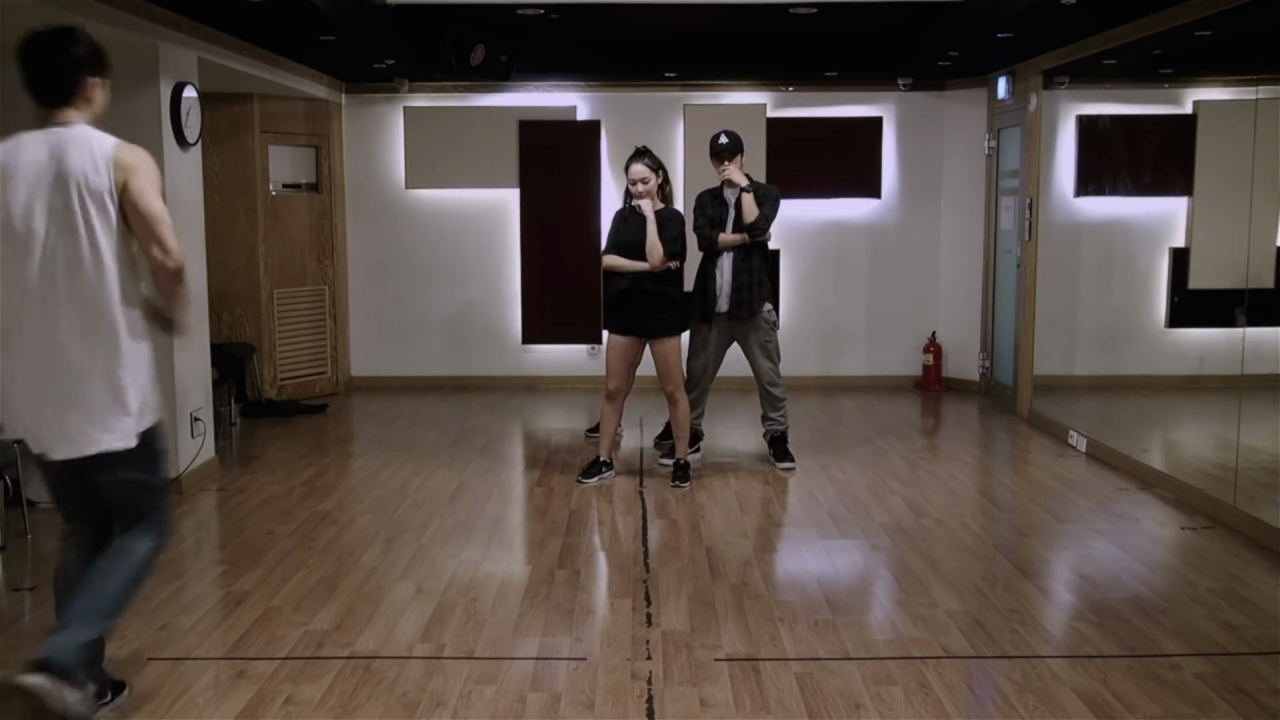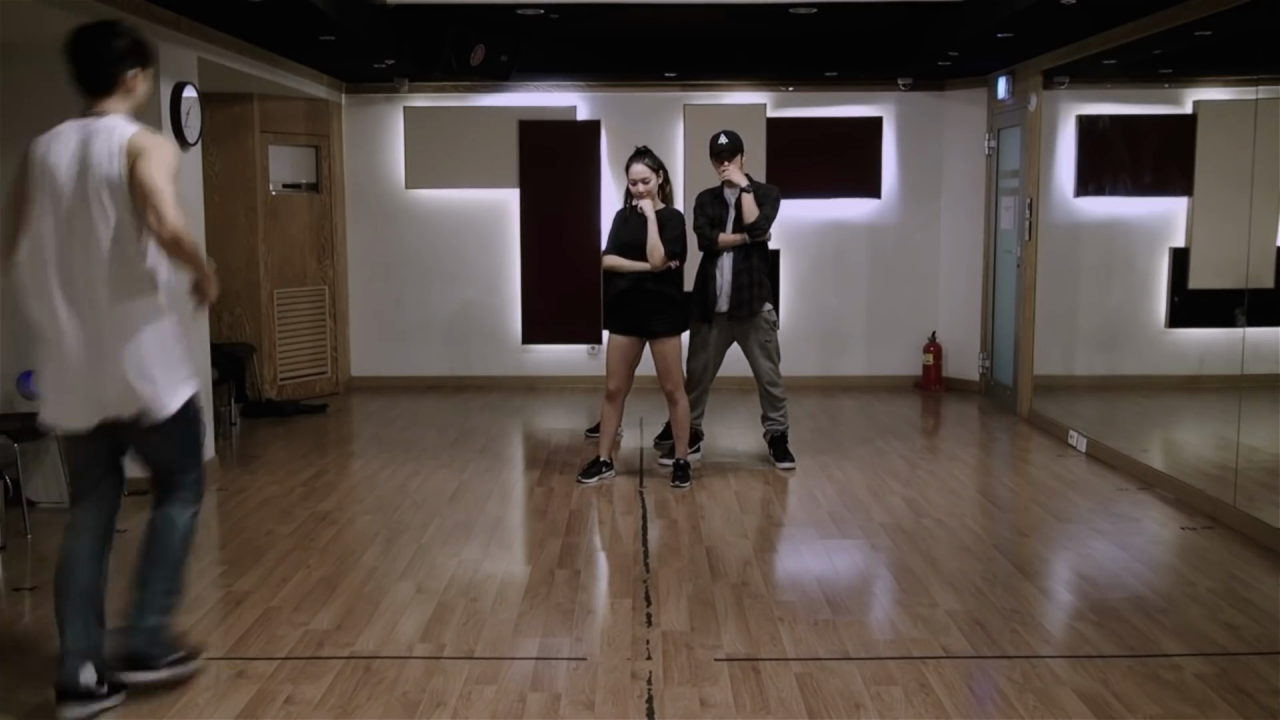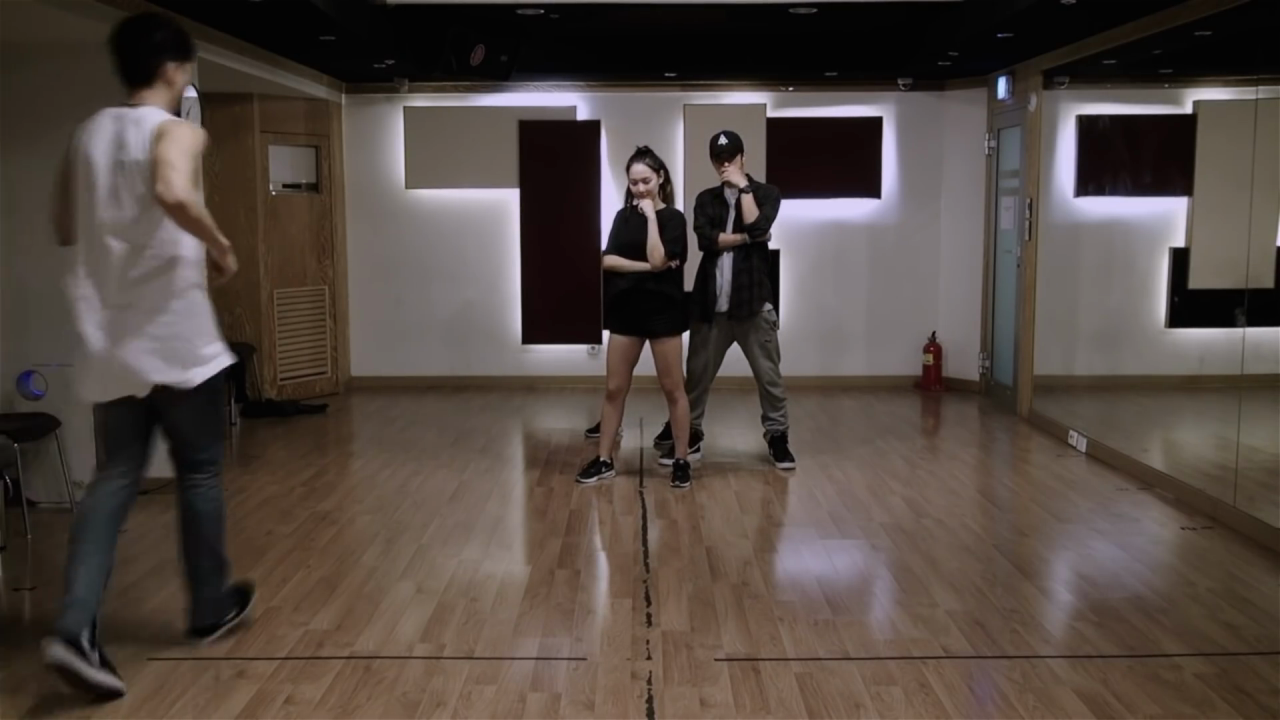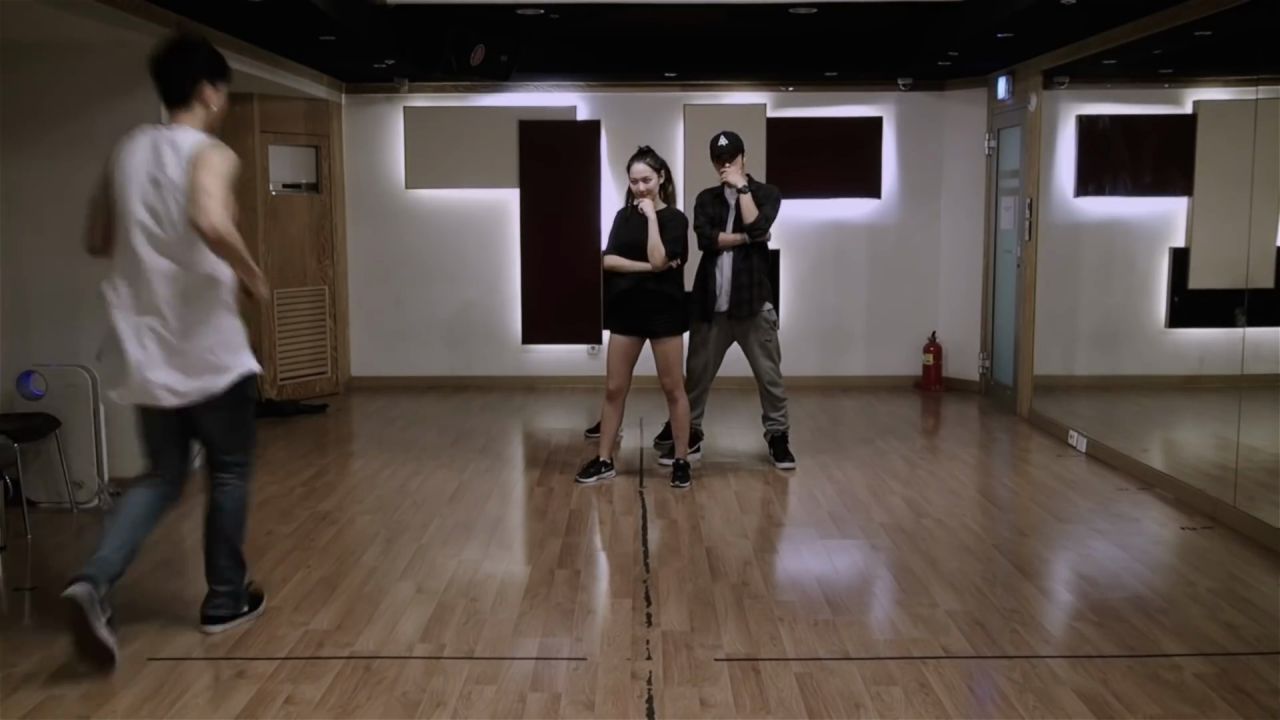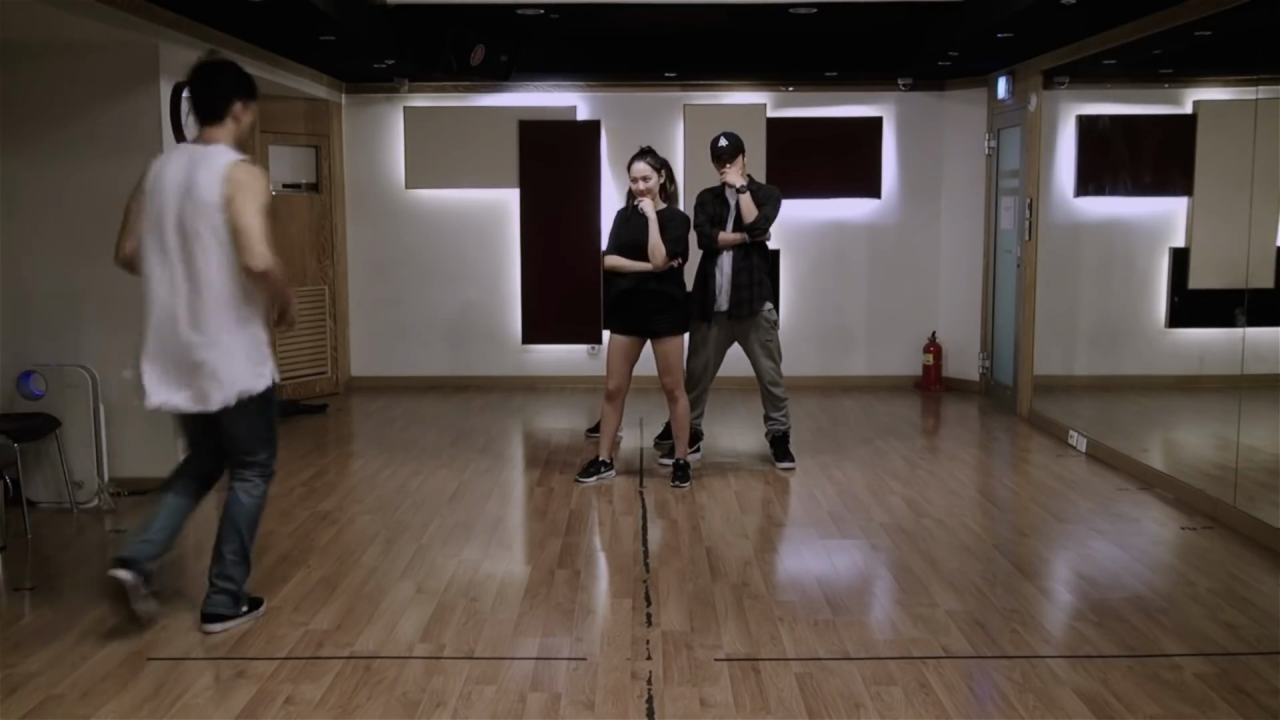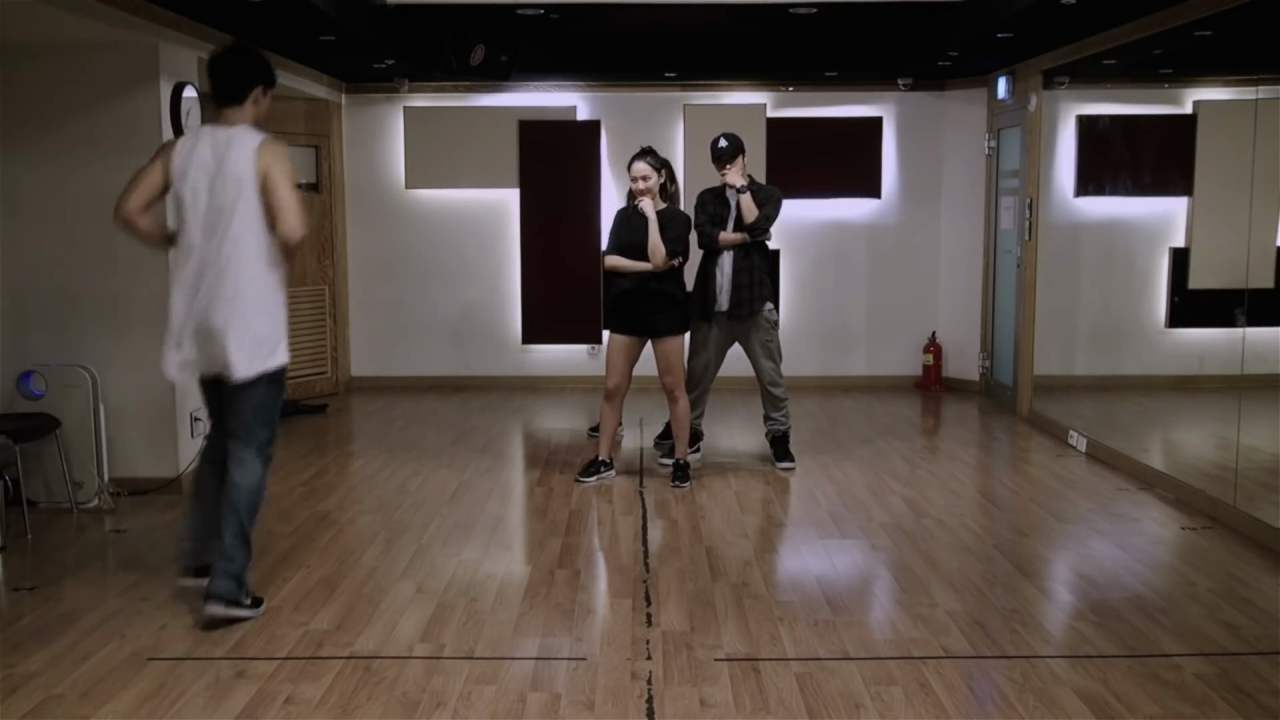
dt=0.1s
person 1, frame 1
right shoulder: (124, 160)
right elbow: (168, 260)
right wrist: (169, 305)
right hip: (111, 387)
left knee: (86, 530)
right knee: (142, 529)
right ankle: (56, 662)
person 1, frame 2
right shoulder: (144, 143)
right elbow: (168, 226)
right wrist: (204, 274)
left hip: (71, 366)
right hip: (140, 358)
left knee: (90, 512)
right knee: (179, 491)
right ankle: (146, 646)
person 1, frame 3
left shoulder: (87, 135)
right shoulder: (176, 132)
left elbow: (65, 230)
right elbow: (171, 192)
right wrist: (219, 245)
left hip: (108, 340)
right hip: (171, 335)
left knee: (115, 479)
right knee: (201, 469)
left ankle: (76, 631)
right ankle: (210, 605)
person 1, frame 4
left shoulder: (125, 152)
right shoulder: (211, 154)
left elbow: (98, 244)
right elbow: (212, 224)
right wrist: (250, 270)
left hip: (145, 347)
right hip: (206, 346)
left knee: (160, 478)
right knee: (229, 471)
left ankle: (95, 581)
right ankle: (224, 601)
person 1, frame 5
left shoulder: (158, 172)
right shoulder: (242, 176)
left elbow: (126, 255)
right elbow: (258, 262)
right wrist: (282, 300)
left hip: (175, 353)
right hip: (232, 353)
left knee: (198, 468)
right knee: (249, 471)
left ankle: (137, 557)
right ankle: (224, 599)
person 1, frame 6
left shoulder: (178, 149)
right shoulder: (266, 152)
left elbow: (128, 211)
right elbow: (291, 232)
left hip: (196, 325)
right hip: (249, 325)
left knee: (222, 438)
right knee: (249, 453)
left ankle: (198, 557)
right ankle: (226, 588)
person 2, frame 1
left shoulder: (672, 218)
right shoulder: (622, 217)
left elbow: (657, 259)
right elbow: (607, 260)
left wrist: (650, 216)
right wrist: (647, 267)
left hip: (662, 310)
right hip: (624, 309)
left knee: (673, 389)
right knee: (614, 389)
left ankle: (681, 460)
right ankle: (604, 460)
person 2, frame 2
left shoulder: (673, 218)
right shoulder: (622, 217)
left elbow: (657, 259)
right elbow: (607, 261)
left wrist: (651, 216)
right wrist: (647, 267)
left hip: (663, 310)
right hip: (625, 309)
left knee: (673, 389)
right knee: (614, 389)
left ankle: (681, 460)
right ankle: (604, 460)
person 2, frame 3
left shoulder: (673, 218)
right shoulder: (623, 217)
left elbow: (658, 259)
right elbow: (608, 260)
left wrist: (651, 216)
right wrist: (648, 267)
left hip: (663, 309)
right hip: (626, 309)
left knee: (673, 388)
right knee: (614, 388)
left ankle: (681, 460)
right ankle: (604, 460)
person 2, frame 4
left shoulder: (675, 218)
right shoulder: (623, 216)
left elbow: (659, 259)
right elbow: (608, 261)
left wrist: (652, 216)
right wrist: (648, 267)
left hip: (664, 309)
right hip: (627, 309)
left knee: (673, 388)
right knee: (615, 388)
left ankle: (681, 460)
right ankle: (604, 460)
person 2, frame 5
left shoulder: (676, 218)
right shoulder: (623, 216)
left elbow: (660, 259)
right elbow: (609, 261)
left wrist: (652, 216)
right wrist: (649, 267)
left hip: (665, 309)
right hip: (627, 309)
left knee: (673, 387)
right knee: (614, 388)
left ankle: (681, 460)
right ankle: (604, 460)
person 2, frame 6
left shoulder: (676, 218)
right shoulder: (623, 216)
left elbow: (659, 258)
right elbow: (609, 261)
left wrist: (652, 216)
right wrist: (649, 266)
left hip: (666, 309)
right hip: (627, 309)
left knee: (673, 387)
right knee: (613, 387)
left ankle: (681, 460)
right ankle: (603, 459)
person 3, frame 1
left shoulder: (766, 193)
right shoulder: (706, 199)
left elbow: (756, 227)
right elbow: (706, 240)
left wrist: (744, 186)
right wrist: (747, 238)
left hip: (753, 299)
right hip: (711, 302)
left knee: (768, 375)
right knee: (698, 374)
left ankle: (777, 437)
right ankle: (689, 435)
person 3, frame 2
left shoulder: (766, 193)
right shoulder: (706, 199)
left elbow: (757, 227)
right elbow: (705, 239)
left wrist: (744, 187)
right wrist: (747, 238)
left hip: (753, 299)
right hip: (712, 302)
left knee: (768, 375)
right knee: (698, 374)
left ankle: (778, 437)
right ankle: (689, 435)
person 3, frame 3
left shoulder: (766, 193)
right shoulder: (706, 199)
left elbow: (757, 227)
right elbow: (705, 239)
left wrist: (743, 187)
right wrist: (747, 238)
left hip: (753, 299)
right hip: (711, 302)
left knee: (768, 375)
right knee: (697, 374)
left ankle: (777, 437)
right ankle: (689, 435)
person 3, frame 4
left shoulder: (766, 193)
right shoulder: (706, 198)
left elbow: (756, 227)
right elbow: (705, 238)
left wrist: (742, 188)
right wrist: (746, 238)
left hip: (753, 300)
right hip: (712, 302)
left knee: (769, 374)
right knee: (697, 374)
left ankle: (778, 436)
right ankle: (689, 435)
person 3, frame 5
left shoulder: (767, 194)
right shoulder: (707, 198)
left elbow: (756, 227)
right elbow: (705, 238)
left wrist: (742, 188)
right wrist: (746, 237)
left hip: (753, 299)
right hip: (712, 302)
left knee: (770, 374)
right knee: (697, 373)
left ankle: (779, 436)
right ankle: (689, 435)
person 3, frame 6
left shoulder: (767, 194)
right shoulder: (707, 198)
left elbow: (757, 227)
right elbow: (706, 238)
left wrist: (741, 187)
right wrist: (745, 236)
left hip: (753, 300)
right hip: (712, 302)
left knee: (770, 374)
right knee: (698, 373)
left ankle: (779, 436)
right ankle: (689, 434)
